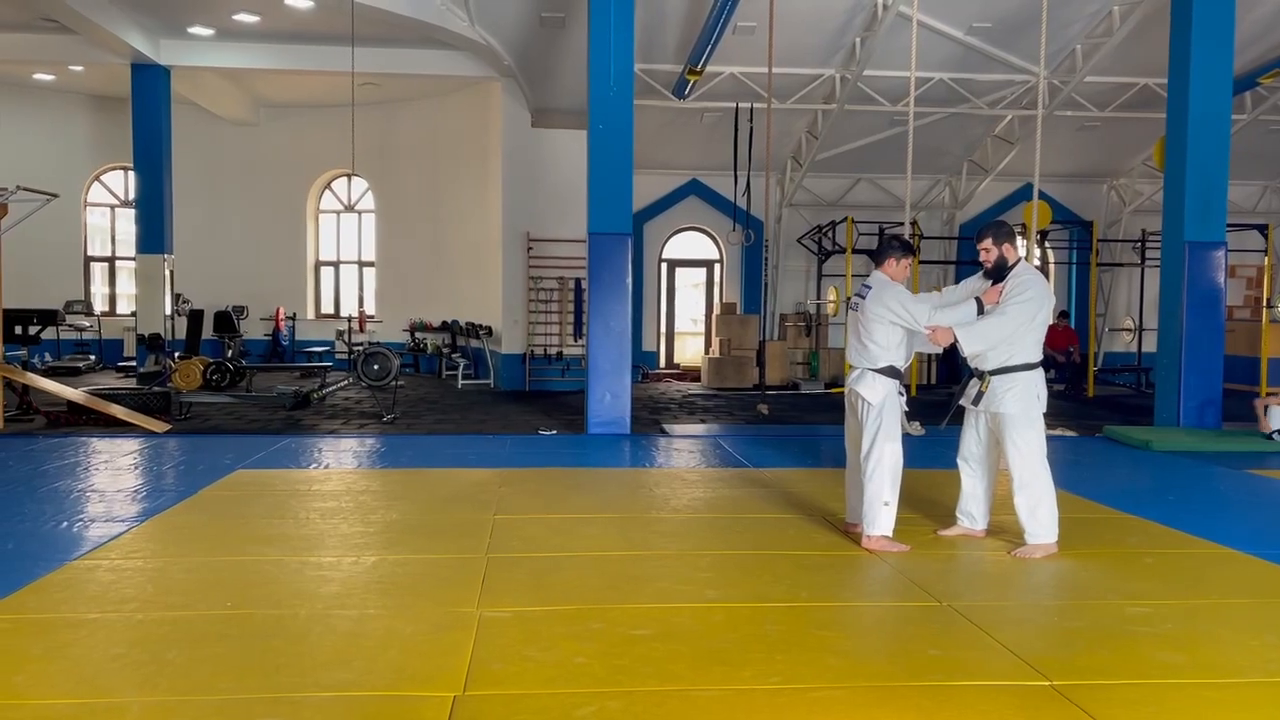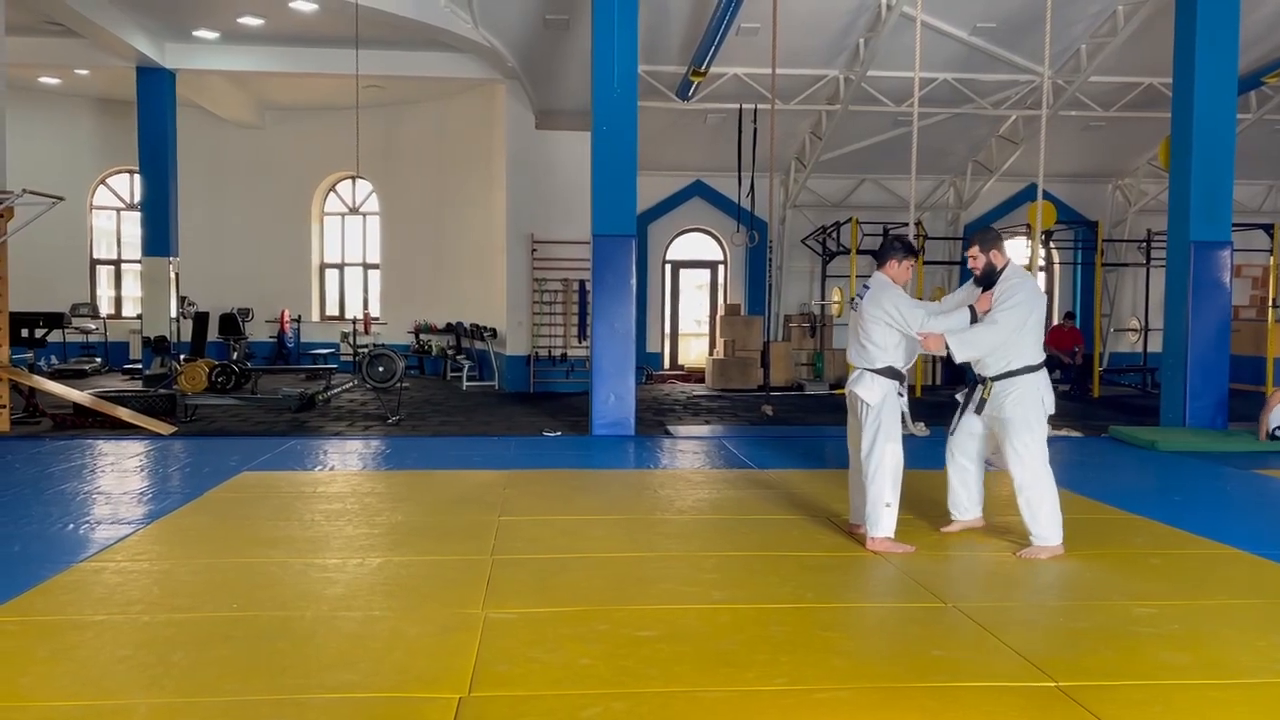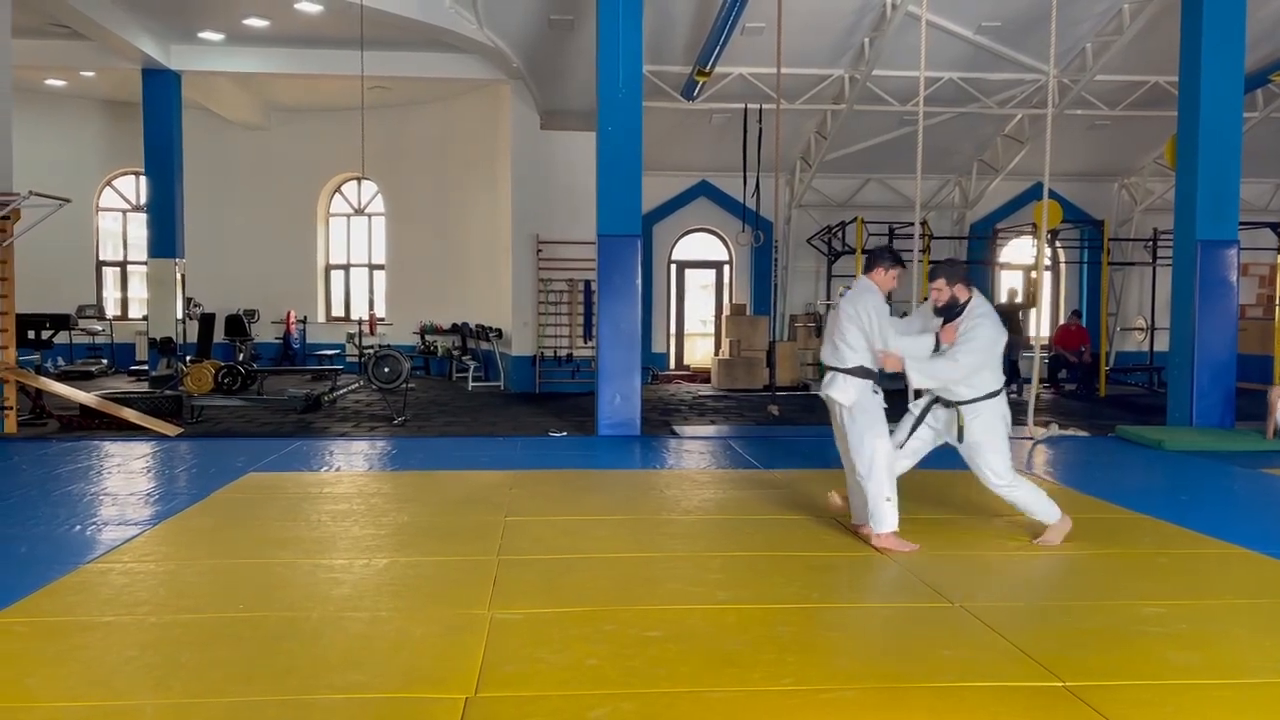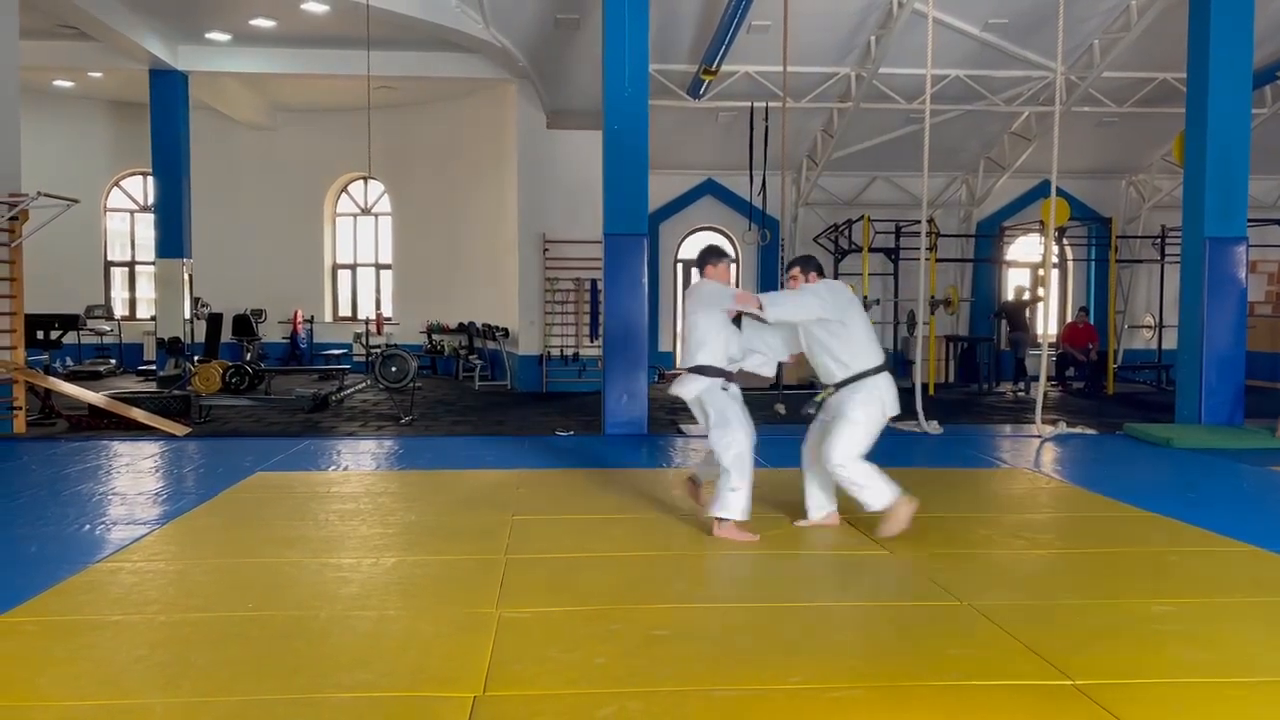
dt=0.5s
person 1, frame 1
left shoulder: (1030, 284)
right shoulder: (987, 279)
left elbow: (1000, 326)
right elbow: (948, 300)
left wrist: (954, 334)
left hip: (1016, 387)
right hip: (984, 385)
left knee: (1025, 463)
right knee: (973, 457)
left ankle: (1043, 538)
right ankle: (972, 522)
person 1, frame 2
left shoulder: (1020, 287)
right shoulder: (981, 285)
left elbow: (992, 332)
right elbow: (946, 309)
left wrist: (946, 341)
left hip: (1020, 389)
right hip: (987, 388)
left knee: (1027, 466)
right knee: (961, 447)
left ankle: (1049, 540)
right ankle: (968, 514)
person 1, frame 3
left shoulder: (984, 325)
right shoulder: (944, 311)
left elbow: (952, 368)
left wrist: (904, 363)
left hip: (978, 411)
right hip: (940, 405)
left knee: (1000, 477)
right knee: (898, 449)
left ankle: (1057, 520)
person 1, frame 4
left shoulder: (832, 293)
right shoulder: (811, 302)
left elbow: (798, 302)
left wrist: (760, 302)
left hip: (869, 390)
right hip: (845, 391)
left knee: (837, 458)
right knee: (815, 449)
left ankle: (896, 503)
right ankle: (823, 512)
person 2, frame 1
left shoulder: (865, 291)
right shoulder: (889, 293)
left elbow: (912, 323)
right elbow: (932, 317)
right wrist: (981, 302)
left hip: (861, 380)
right hip: (879, 384)
left knee: (861, 454)
right knee: (884, 457)
left ankle: (856, 519)
right ankle: (874, 533)
person 2, frame 2
left shoulder: (870, 290)
right shoulder: (888, 295)
left elbow: (920, 311)
right elbow: (927, 324)
right wrist: (974, 309)
left hip: (864, 381)
right hip: (879, 385)
left knee: (864, 455)
right knee: (885, 458)
left ankle: (860, 520)
right ankle: (879, 534)
person 2, frame 3
left shoulder: (853, 295)
right shoulder: (869, 298)
left elbow: (892, 328)
right elbow: (890, 342)
left wrist: (929, 326)
right wrist: (936, 339)
left hip: (840, 383)
right hip: (853, 386)
left knee: (858, 457)
right knee: (877, 456)
left ankle: (866, 521)
right ankle: (882, 532)
person 2, frame 4
left shoulder: (711, 299)
right shoulder: (704, 292)
left elbow: (740, 342)
left wrist: (785, 348)
left hip: (717, 383)
right hip: (706, 383)
left knee: (737, 438)
right knee: (736, 445)
left ankle: (699, 479)
right ankle: (725, 520)
